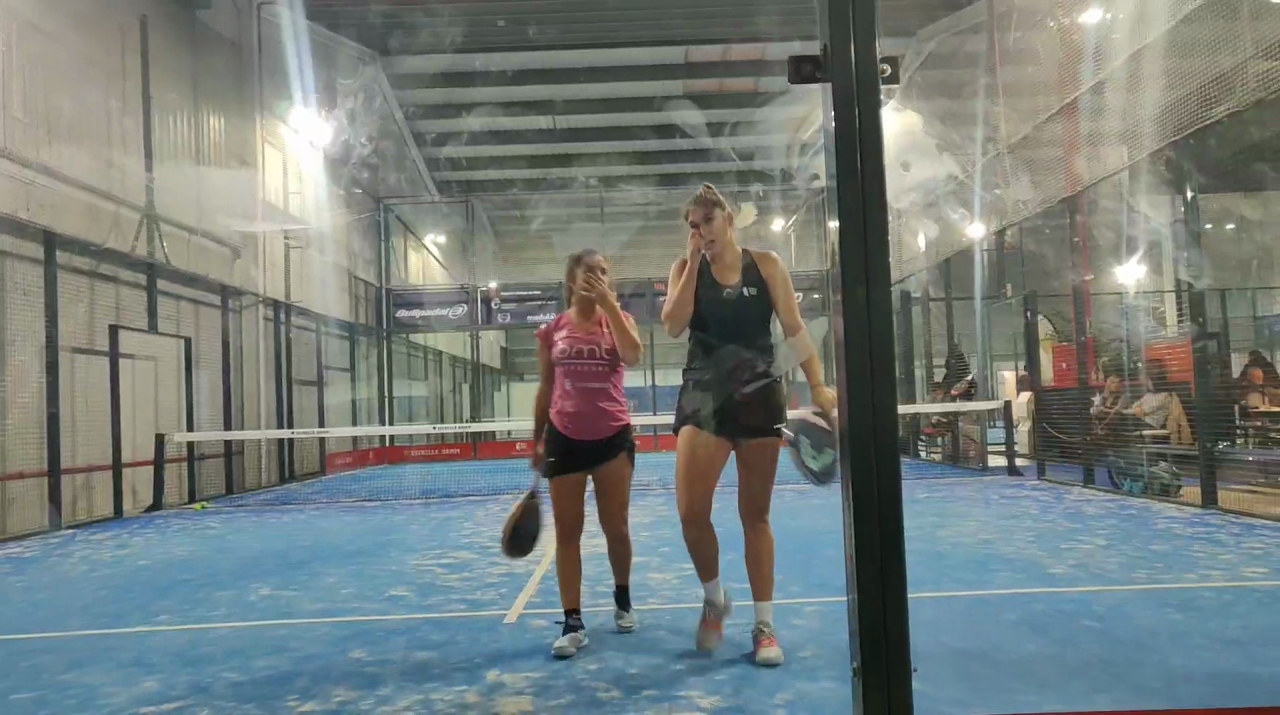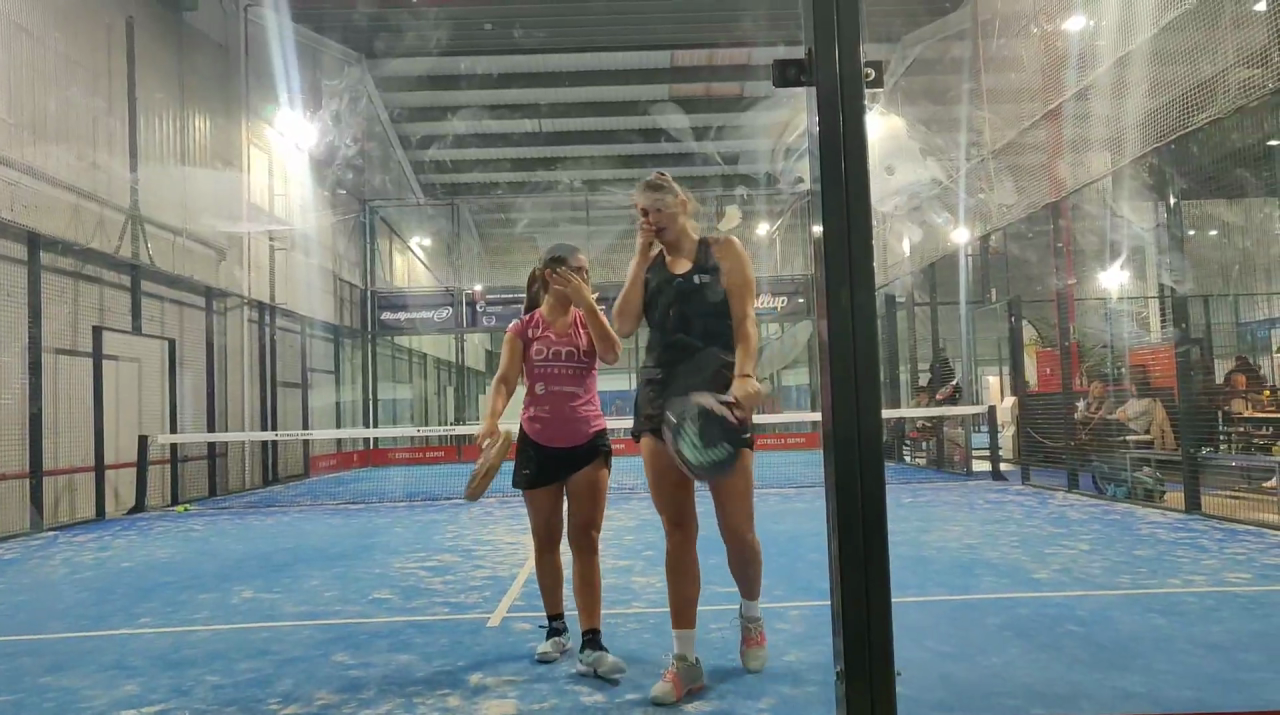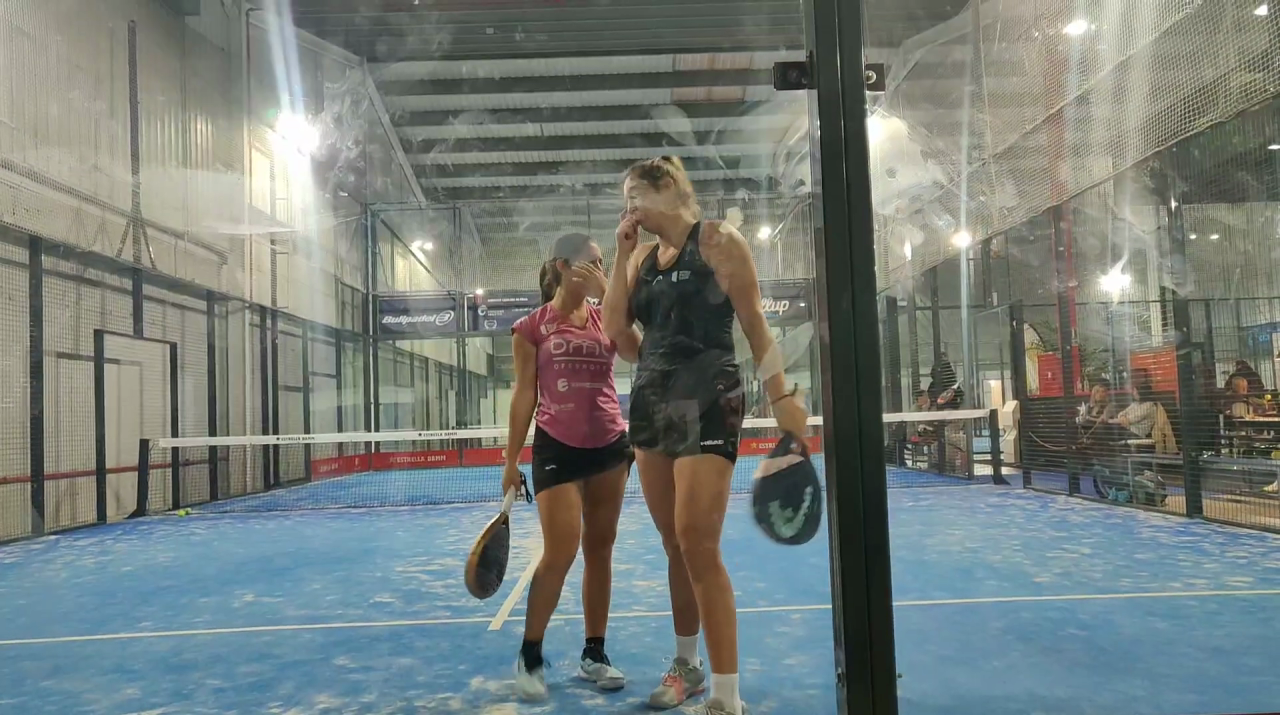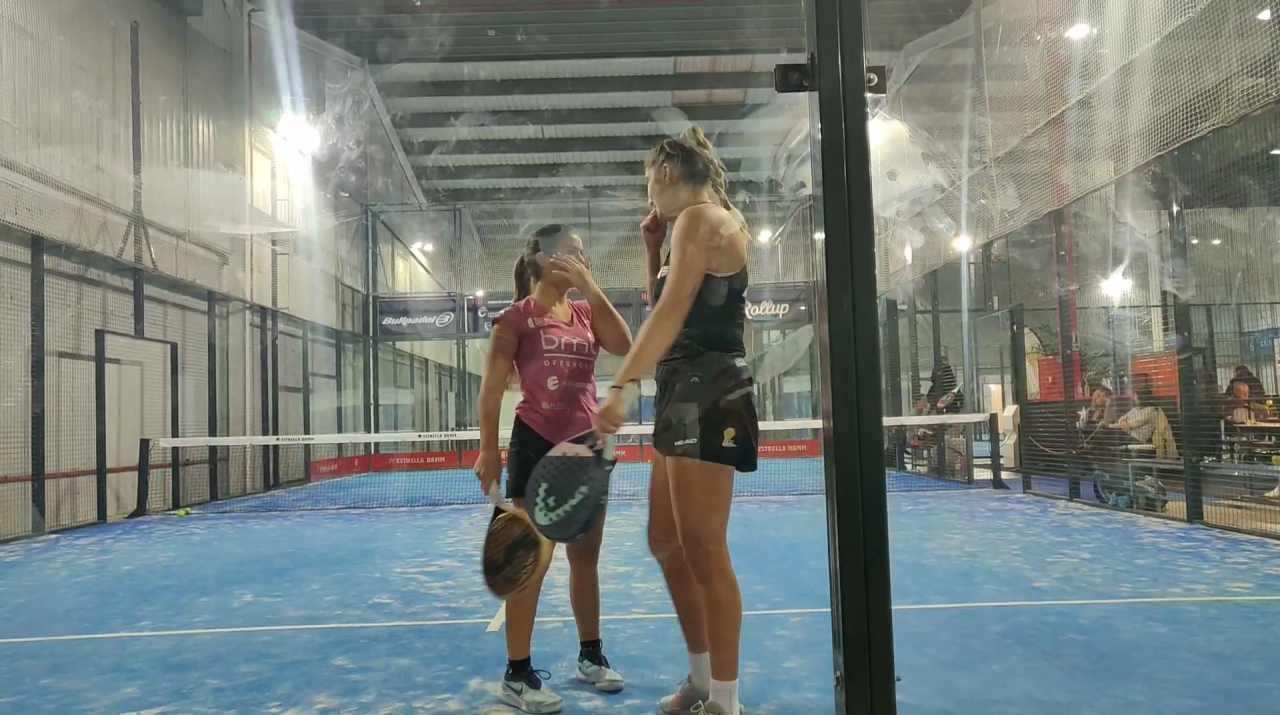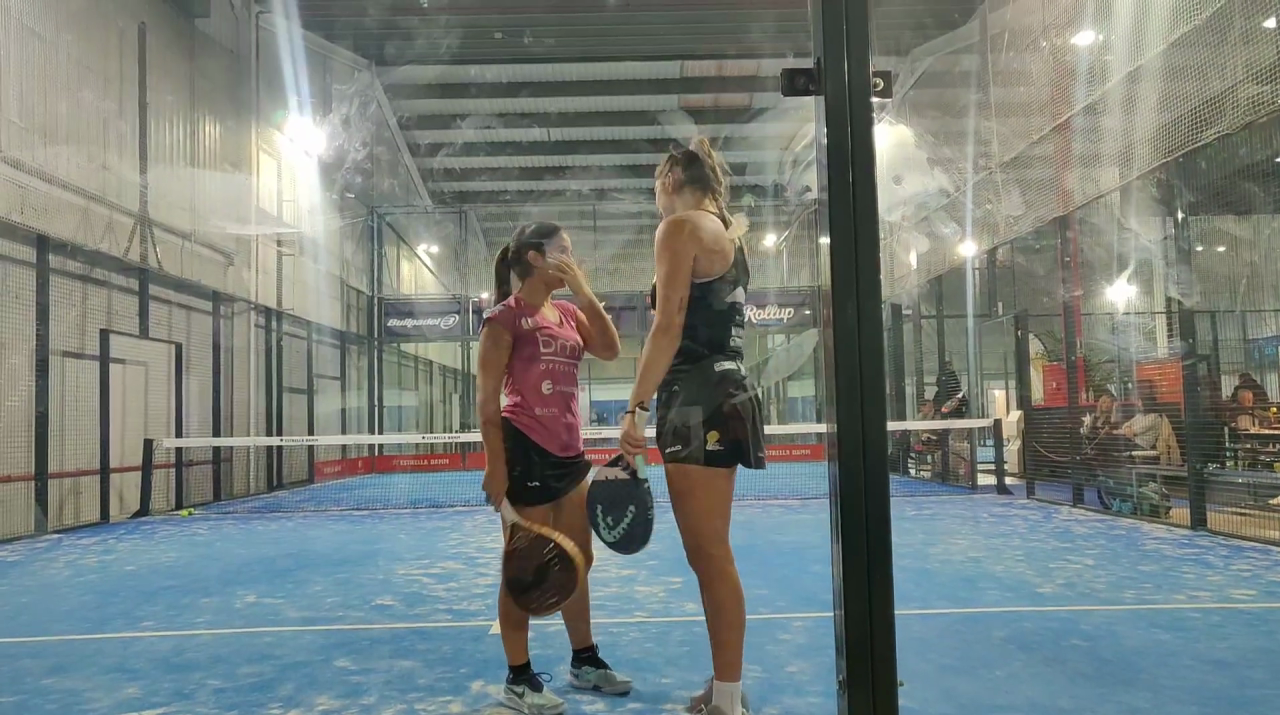
dt=0.5s
person 1, frame 1
left shoulder: (765, 265)
right shoulder: (685, 269)
left elbow: (793, 325)
right elbow: (672, 325)
left wrist: (818, 381)
right wrist: (693, 262)
left hip: (758, 395)
right hip: (702, 395)
left knee: (754, 514)
right knee: (690, 508)
left ankle: (764, 625)
right ankle: (714, 598)
person 1, frame 2
left shoulder: (724, 250)
right shoulder: (646, 263)
left elbow: (745, 320)
right elbow: (623, 326)
left wrist: (745, 375)
right wrist: (642, 255)
left hip: (718, 395)
right hip: (659, 398)
left knee: (737, 527)
right knee: (678, 529)
left ankle: (751, 617)
right ankle: (685, 660)
person 1, frame 3
left shoulder: (714, 237)
right shoulder: (641, 257)
left elbow: (751, 317)
right elbow: (614, 328)
left wrist: (780, 389)
right wrist: (624, 254)
left hip: (706, 401)
right hip: (651, 402)
left knee: (697, 545)
right knee: (677, 544)
right ankle: (687, 663)
person 1, frame 4
left shoulder: (700, 218)
right shoulder: (691, 228)
left elbow: (671, 311)
right elbow: (663, 312)
left wrist: (619, 386)
right wrist: (652, 247)
left hip: (707, 398)
right hip: (681, 400)
left knee: (704, 552)
right knee: (666, 544)
person 1, frame 5
left shoulder: (680, 227)
right shoulder: (725, 234)
left elbow: (669, 325)
left wrist: (634, 407)
left hip: (696, 402)
right hip: (721, 398)
left knee: (709, 557)
right knee: (709, 554)
person 2, frame 1
left shoulder: (619, 318)
right shoulder: (551, 330)
left elbow: (632, 355)
right elbow: (545, 389)
left wrist: (608, 303)
right wrist: (535, 441)
left hip: (613, 436)
right hip: (565, 438)
left knee: (616, 529)
right knee: (567, 532)
left ankle: (621, 593)
right ankle: (572, 624)
person 2, frame 2
left shoulder: (589, 320)
right shoulder: (522, 329)
left elbow: (612, 355)
right elbow: (505, 379)
left wrist: (587, 302)
right wrist: (491, 419)
left hip: (589, 442)
right hip: (539, 445)
left knee: (586, 540)
right knee: (546, 542)
left ankle: (592, 644)
right ankle: (556, 628)
person 2, frame 3
left shoulder: (603, 317)
right shoulder: (533, 326)
left elbow: (634, 350)
right elbow: (524, 395)
left wrist: (607, 295)
right wrist: (512, 460)
left hip: (609, 444)
right hip: (557, 446)
left knee: (599, 549)
right knee: (560, 550)
left ankle: (594, 653)
right ankle: (530, 653)
person 2, frame 4
left shoulder: (585, 311)
right shoulder: (517, 318)
left elbow: (622, 345)
right elbow: (492, 388)
left wrist: (591, 288)
right wrist: (488, 449)
right hip: (538, 444)
left knee: (586, 556)
left ankle: (591, 656)
right ankle: (517, 674)
person 2, frame 5
left shoulder: (567, 313)
right shoulder: (505, 317)
left elbow: (610, 349)
right elbow: (488, 397)
left wrist: (584, 291)
right wrist: (496, 464)
left hip: (569, 451)
right hip: (527, 452)
left knee: (578, 560)
left ankle: (584, 661)
